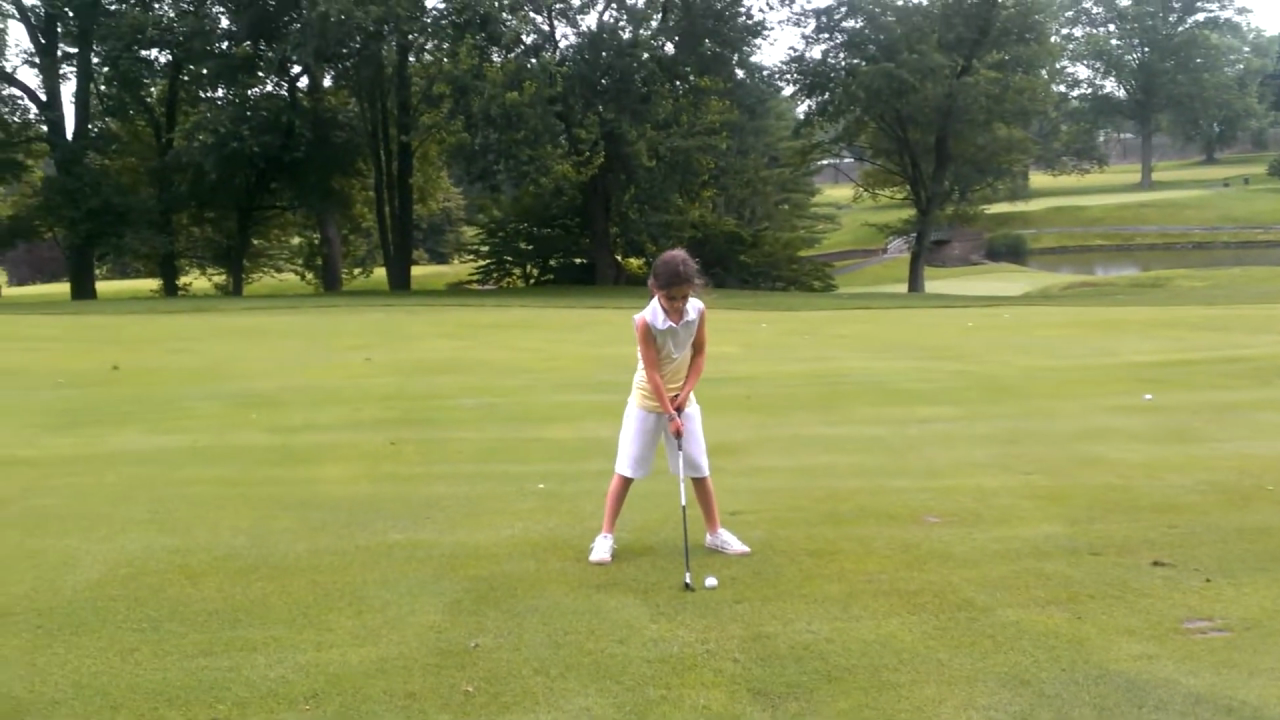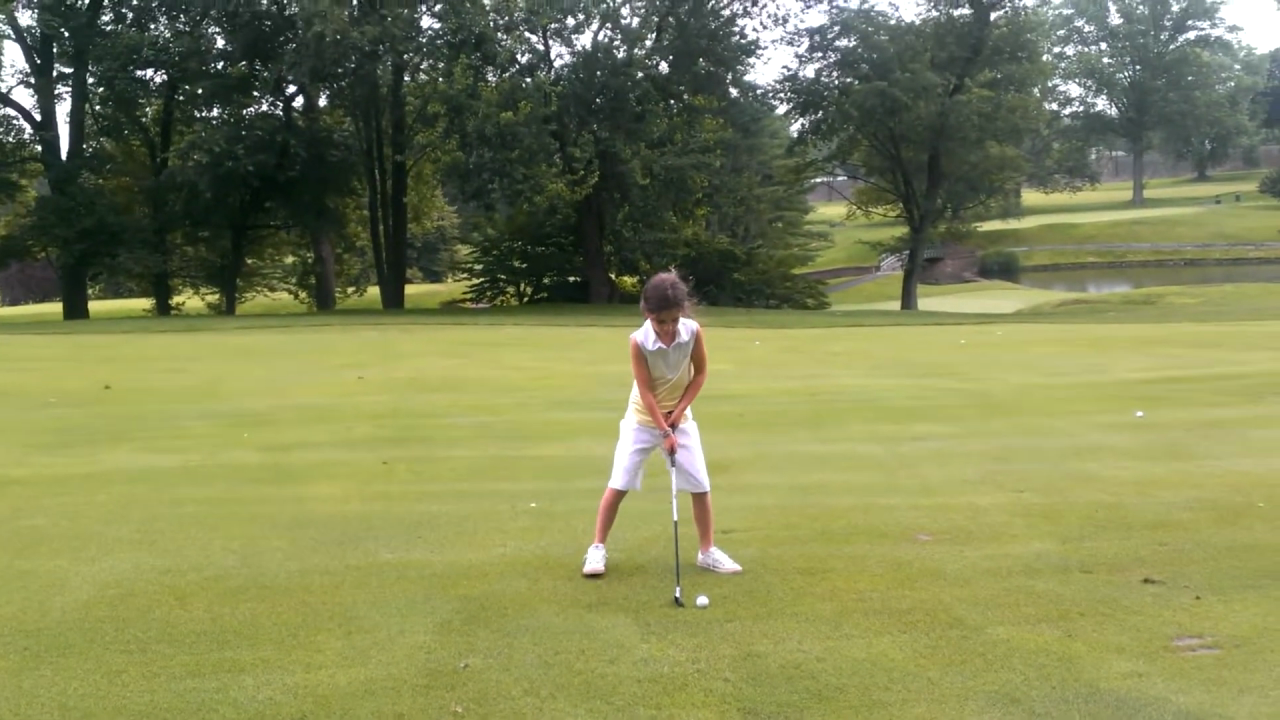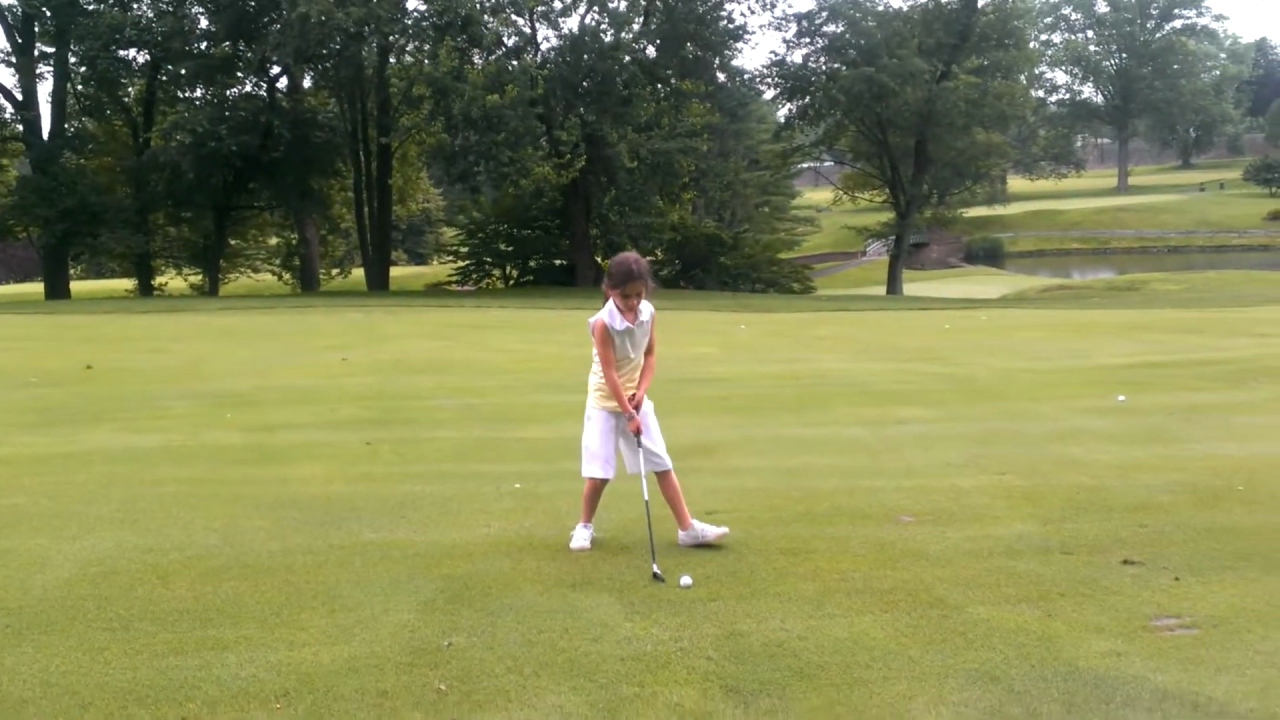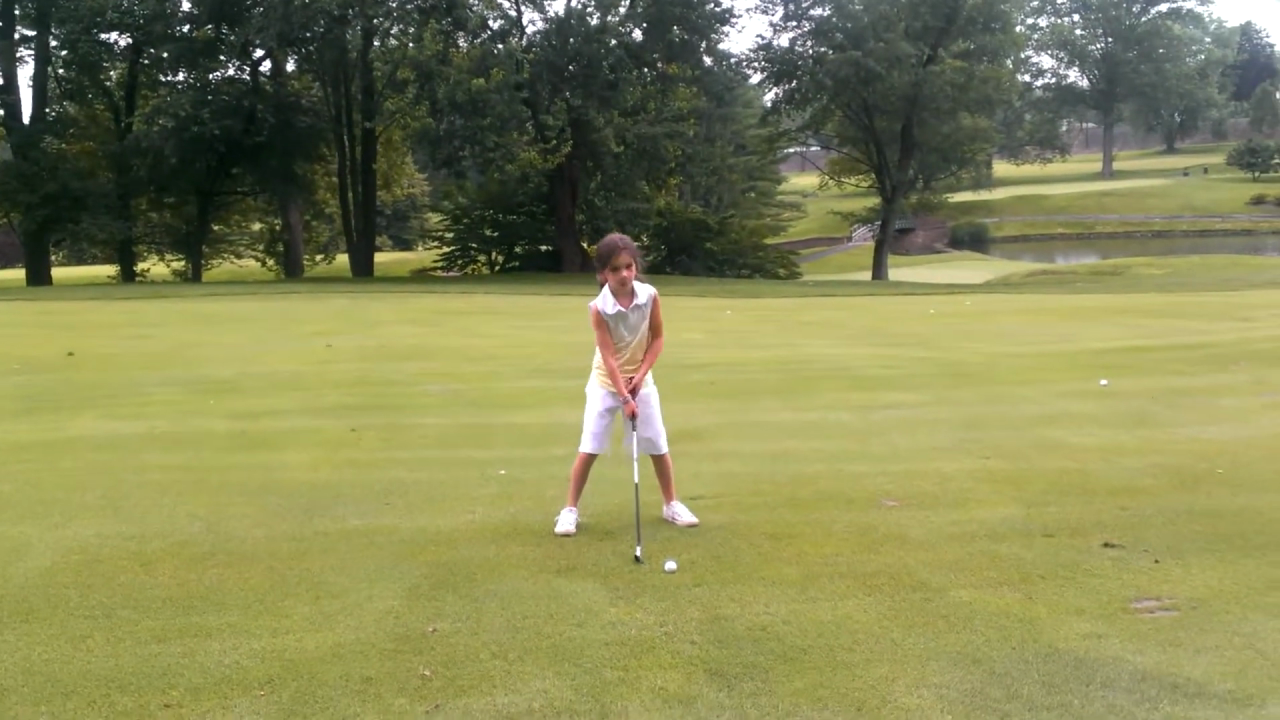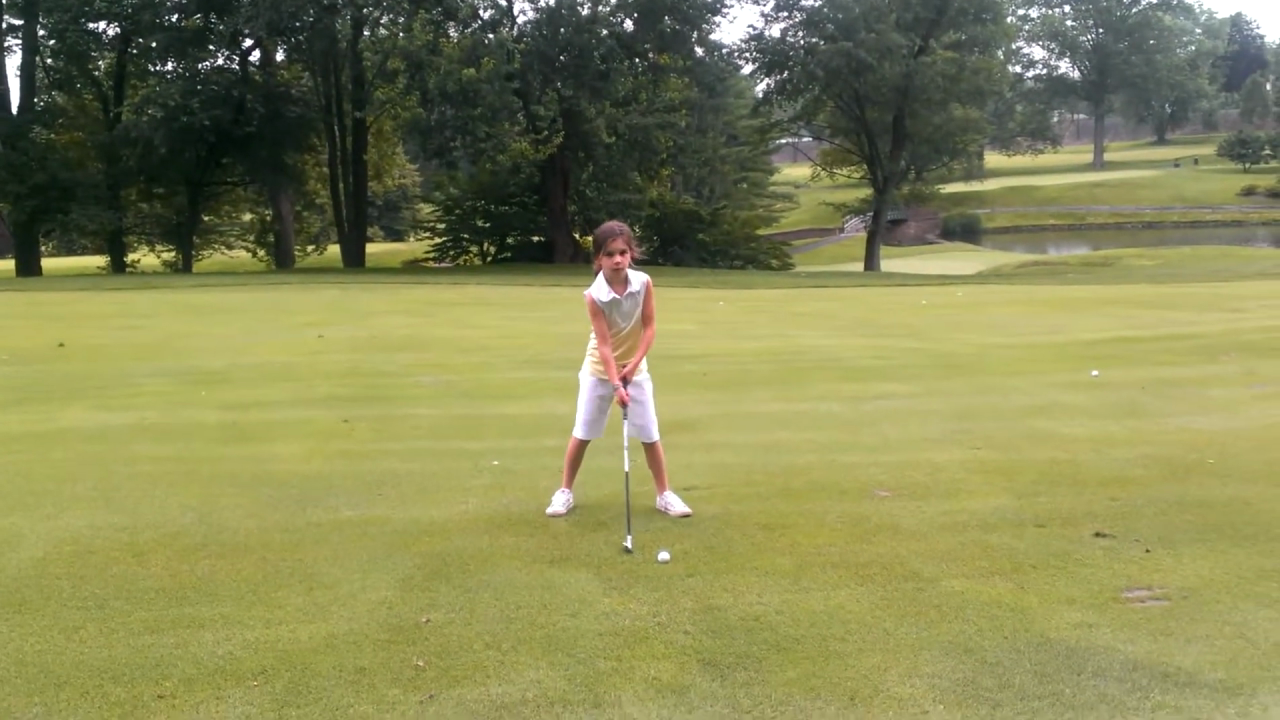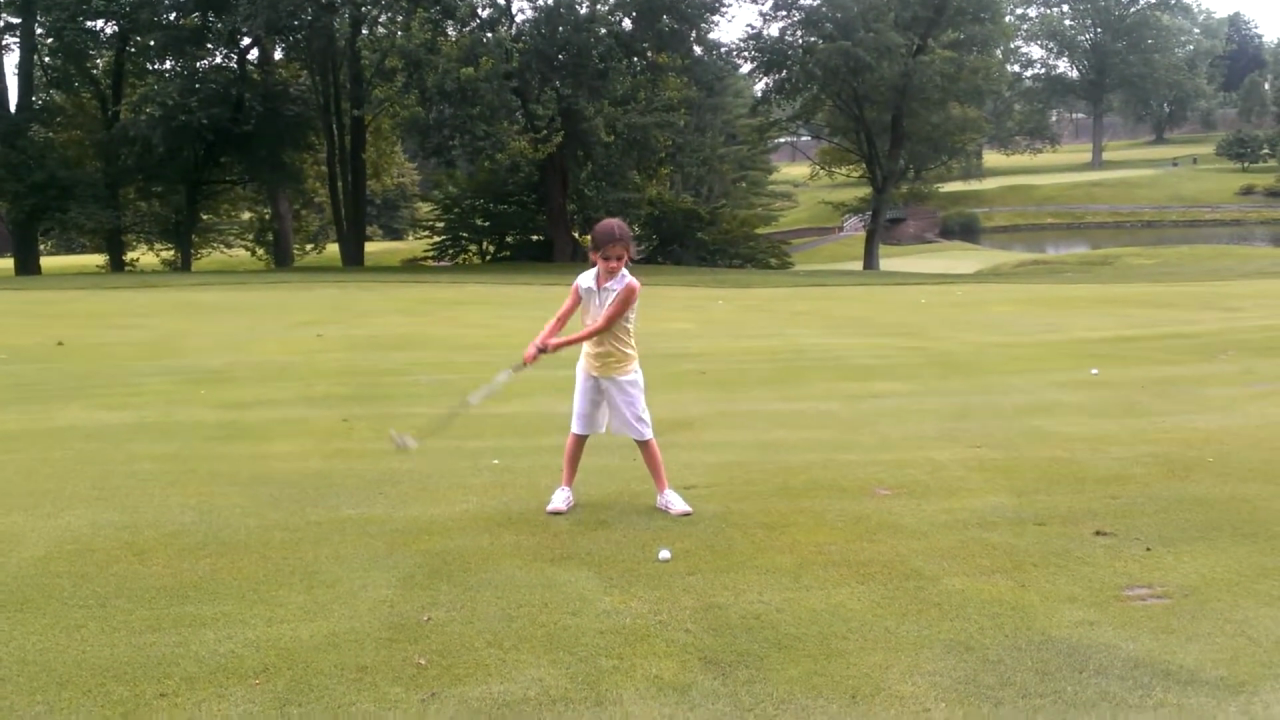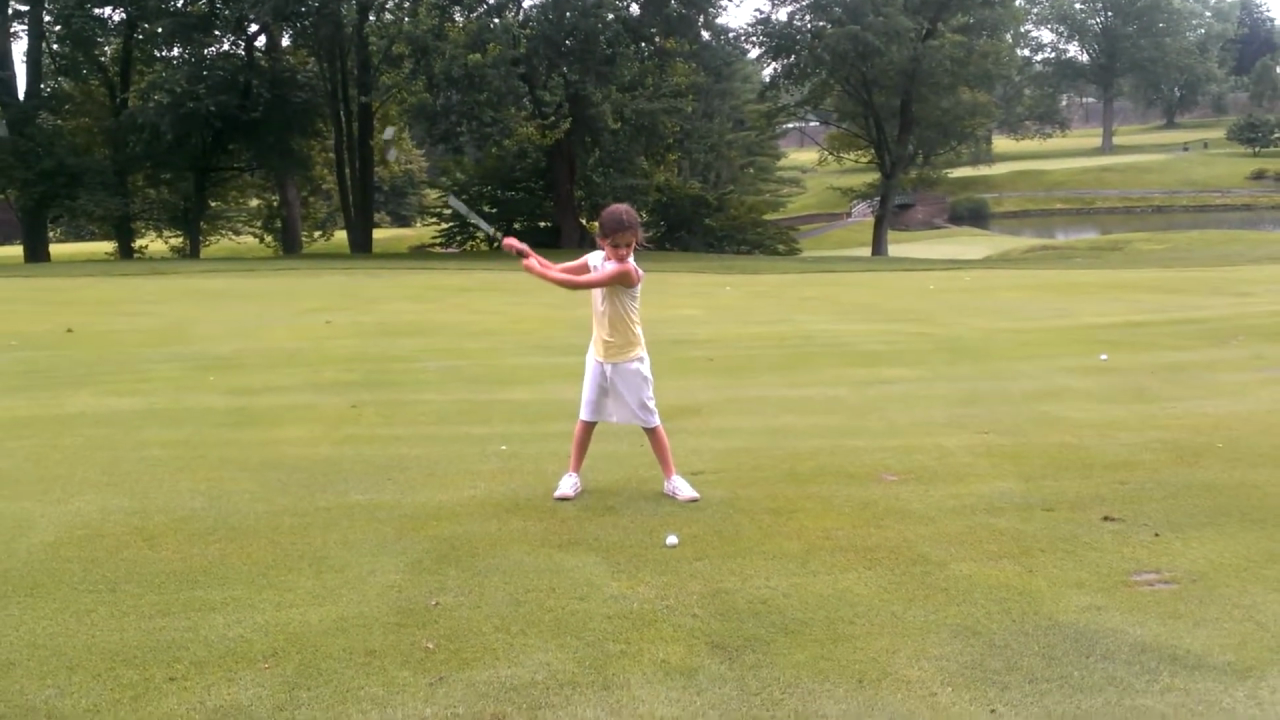
dt=0.3s
person 1, frame 1
left shoulder: (698, 311)
right shoulder: (645, 321)
left elbow: (699, 355)
right elbow: (652, 372)
left wrist: (684, 394)
right wrist: (669, 414)
left hip: (683, 400)
right hip: (647, 403)
left knee: (700, 469)
right knee: (626, 470)
left ankle: (715, 532)
right ankle: (605, 536)
person 1, frame 2
left shoulder: (693, 332)
right shoulder: (638, 341)
left elbow: (700, 373)
right elbow: (646, 391)
left wrist: (679, 411)
right wrist: (663, 431)
left hip: (680, 418)
right hip: (642, 420)
left knee: (700, 485)
right knee: (618, 484)
left ankle: (707, 551)
right ankle: (597, 547)
person 1, frame 3
left shoulder: (648, 313)
right shoulder: (602, 323)
left elbow: (649, 355)
right elbow: (609, 372)
left wrist: (640, 392)
right wrist: (628, 413)
left hip: (636, 400)
right hip: (606, 403)
left knee: (662, 464)
right knee: (599, 473)
left ankle: (688, 527)
right ankle: (584, 526)
person 1, frame 4
left shoulder: (649, 295)
right shoulder: (599, 308)
left elbow: (657, 338)
right elbow: (609, 355)
left wrist: (641, 375)
right wrist: (624, 397)
left hip: (641, 383)
right hip: (606, 384)
left knee: (658, 447)
right knee: (589, 449)
left ankle: (671, 504)
right ankle: (570, 510)
person 1, frame 5
left shoulder: (643, 283)
right shoulder: (594, 294)
left elbow: (648, 327)
right elbow: (601, 343)
left wrist: (634, 363)
right wrist: (614, 383)
left hip: (634, 370)
right hip: (601, 371)
left knee: (649, 435)
right knee: (581, 433)
left ankle: (664, 494)
right ankle: (565, 491)
person 1, frame 6
left shoulder: (629, 286)
right shoulder: (583, 282)
left elbow: (601, 326)
right elbow: (560, 318)
left wrist: (561, 343)
right wrist: (539, 342)
left hip: (623, 370)
right hip: (589, 367)
left knee: (642, 432)
right knee: (578, 430)
left ankle: (664, 492)
right ankle: (565, 489)
person 1, frame 7
left shoulder: (627, 271)
right shoulder: (595, 259)
left elbow: (576, 283)
right elbow: (558, 270)
left wrist: (536, 269)
right wrist: (529, 253)
left hip: (628, 357)
right hip: (599, 354)
left knee: (649, 419)
right knee: (587, 416)
left ankle: (671, 478)
right ankle: (572, 475)
